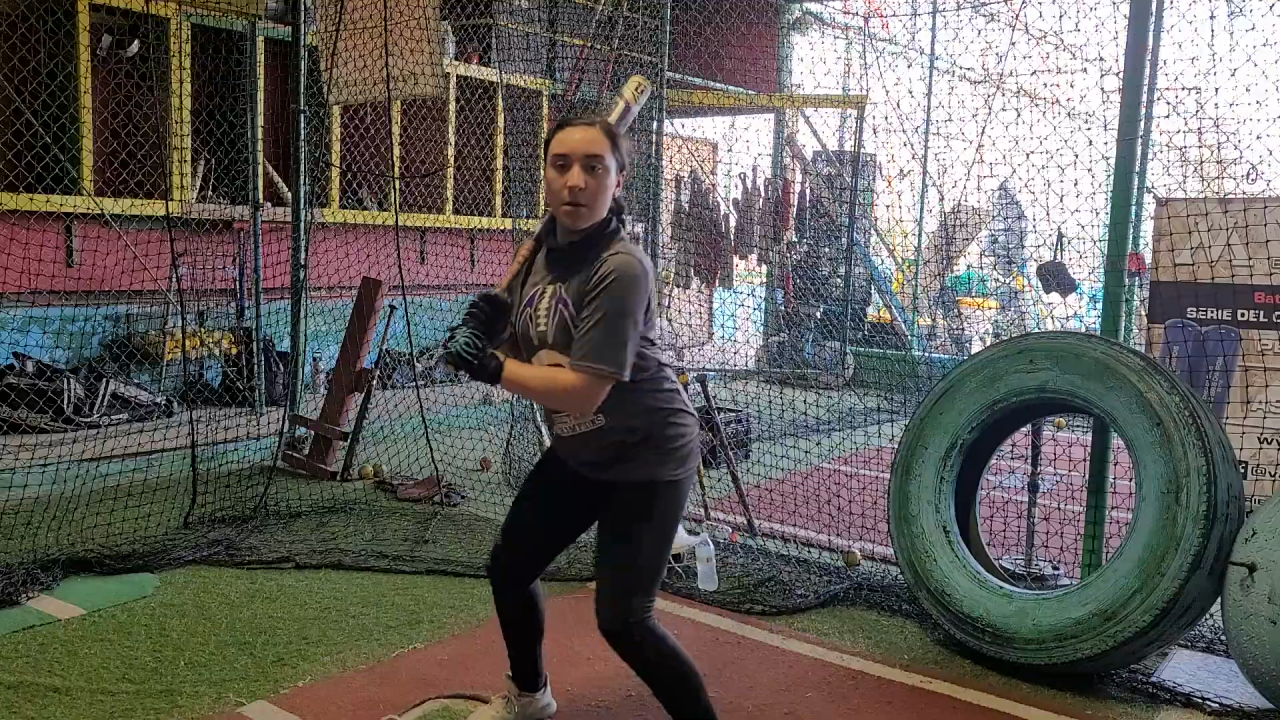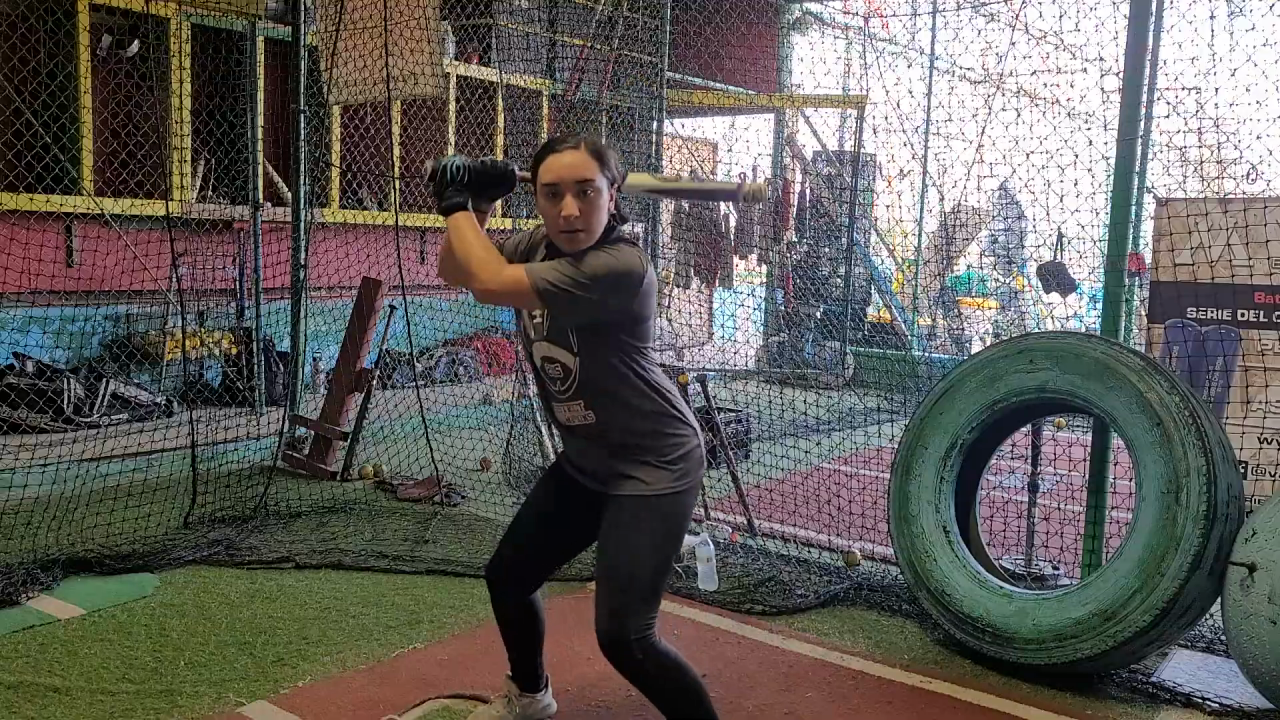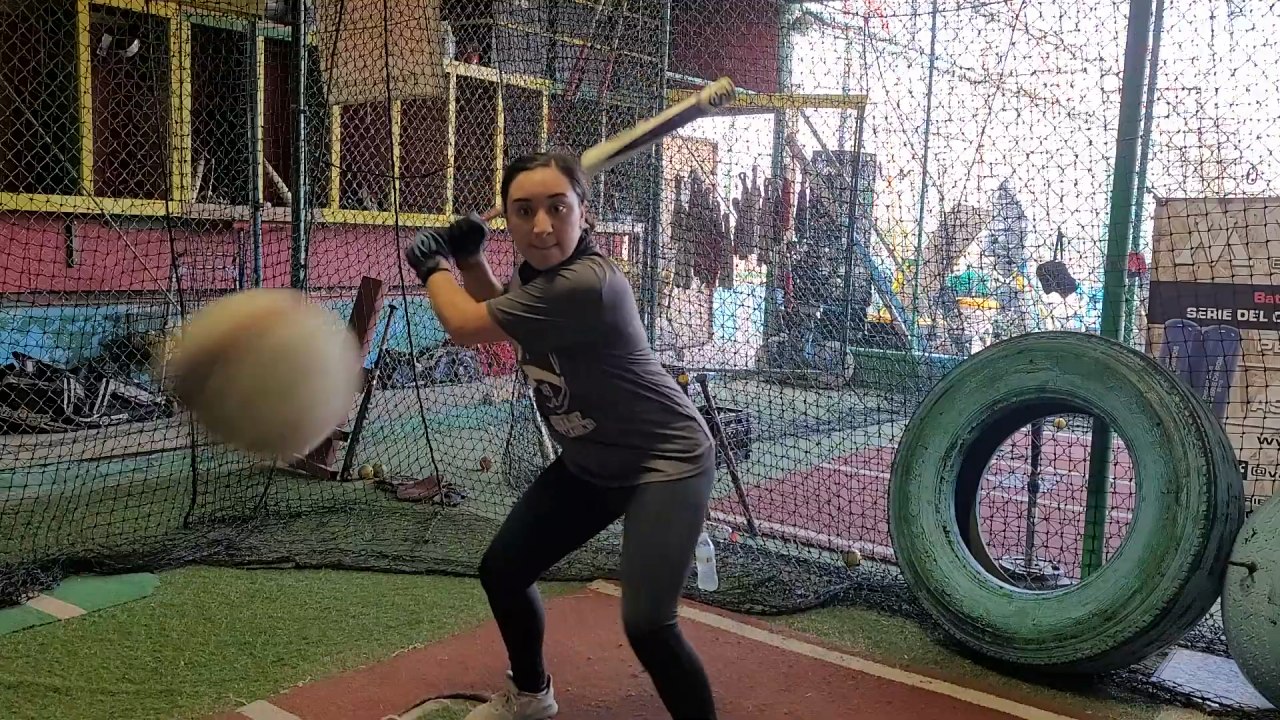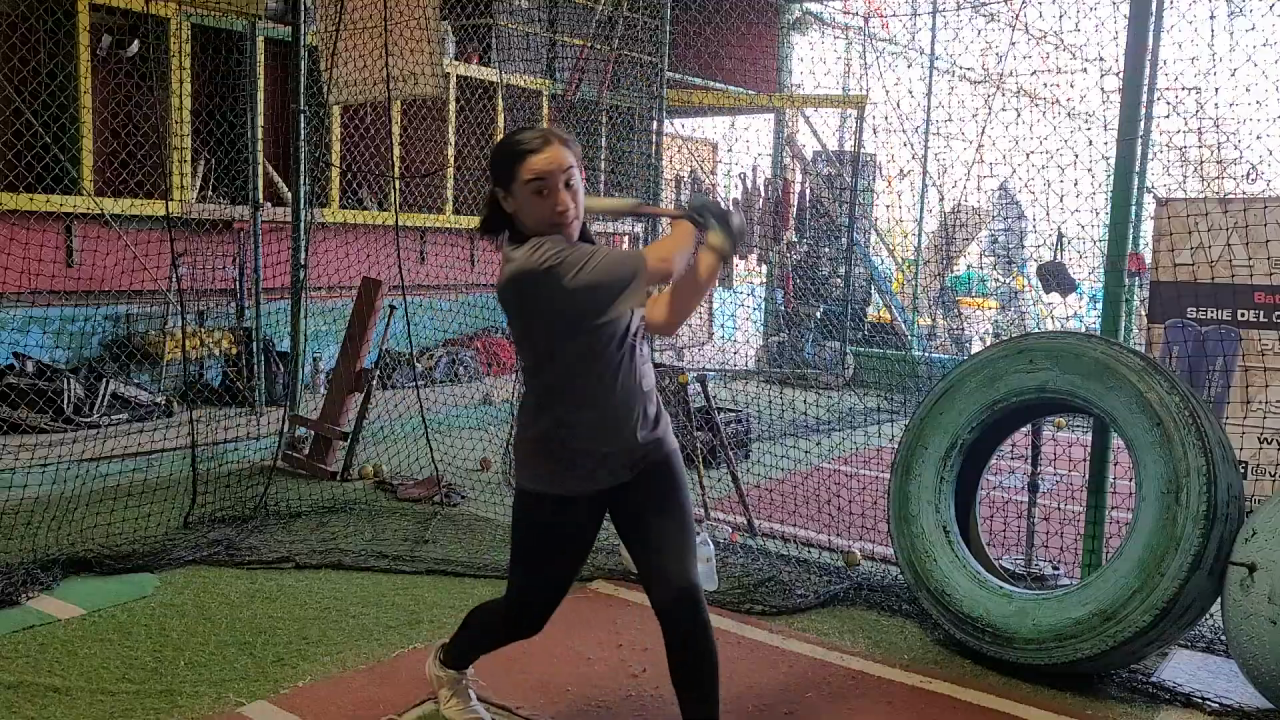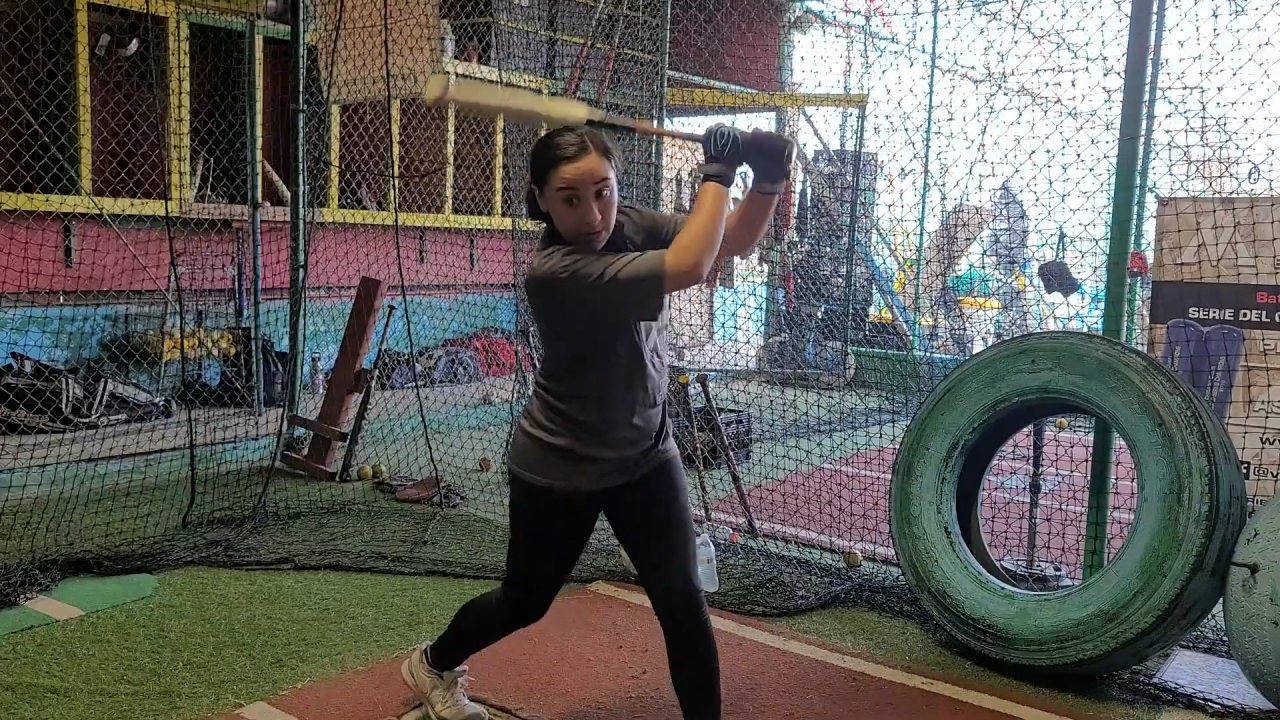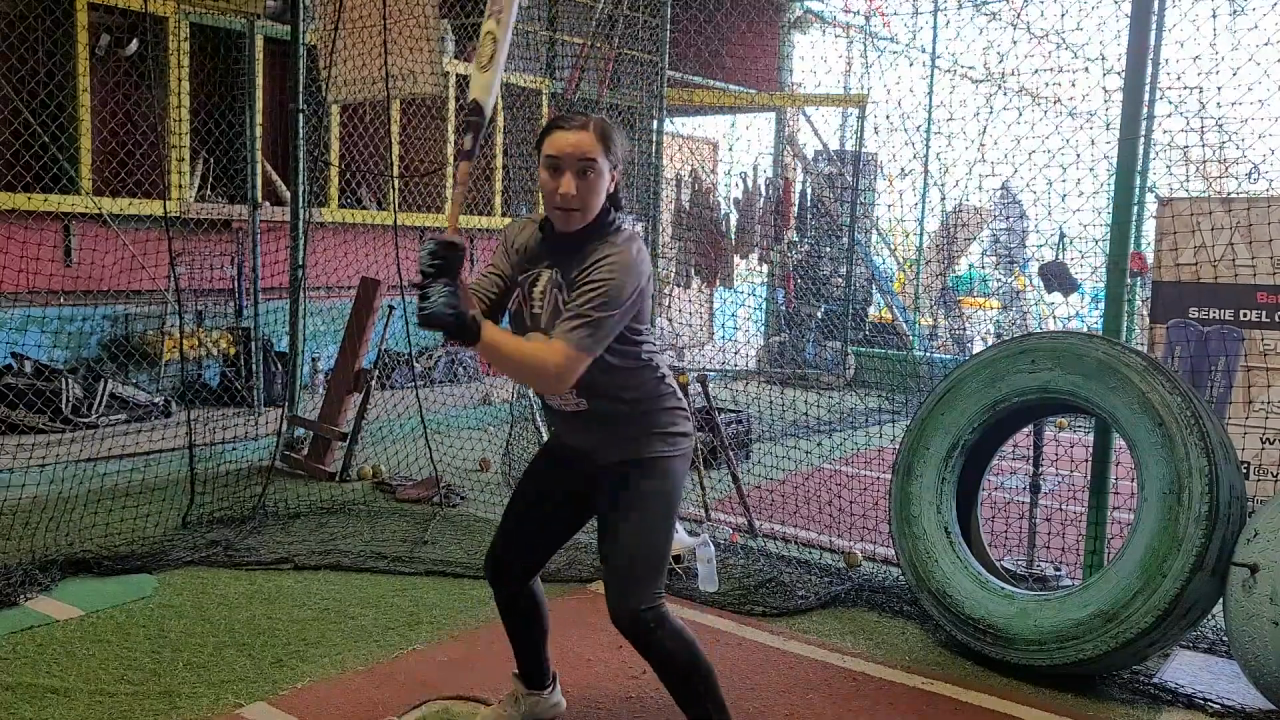
dt=0.5s
person 1, frame 1
left shoulder: (621, 269)
right shoulder: (541, 249)
left elbow: (583, 391)
right elbow: (528, 357)
left wrist: (492, 367)
right wrist: (491, 332)
left hip: (646, 456)
right hip: (575, 453)
left knee: (622, 619)
right knee: (509, 568)
person 1, frame 2
left shoulder: (622, 267)
right shoulder: (541, 245)
left elbow: (491, 284)
right elbow: (455, 271)
left wrist: (453, 202)
right wrist: (475, 200)
left hip: (652, 468)
right hip: (584, 463)
left knee: (623, 637)
right knee: (507, 577)
person 1, frame 3
left shoulder: (588, 283)
right shoulder: (534, 266)
left elbow: (468, 324)
right elbow: (492, 303)
left wrist: (431, 265)
right wrist: (466, 252)
left hip: (664, 459)
right hip: (589, 462)
left knee: (648, 624)
right knee: (501, 571)
person 1, frame 4
left shoulder: (578, 251)
right shoulder: (534, 268)
left elbow: (658, 320)
right elbow: (658, 263)
left wrist: (710, 252)
right wrist: (696, 223)
left hip: (642, 447)
right hip: (560, 472)
left knee: (680, 598)
right knee: (526, 609)
right ankle: (449, 664)
person 1, frame 5
left shoulder: (628, 224)
right shoulder: (555, 272)
left elbow: (736, 242)
right elbow: (689, 267)
left wrist: (769, 177)
right wrist: (716, 173)
left hip: (643, 450)
right hip: (560, 466)
left knee: (681, 601)
right knee: (525, 600)
right ankle: (433, 663)
person 1, frame 6
left shoulder: (619, 259)
right shoulder: (526, 237)
left elbow: (555, 373)
right elbow: (483, 317)
left wrist: (466, 328)
right wrist: (448, 281)
left hip: (644, 445)
right hip: (576, 443)
left knee: (636, 610)
right knee: (506, 566)
